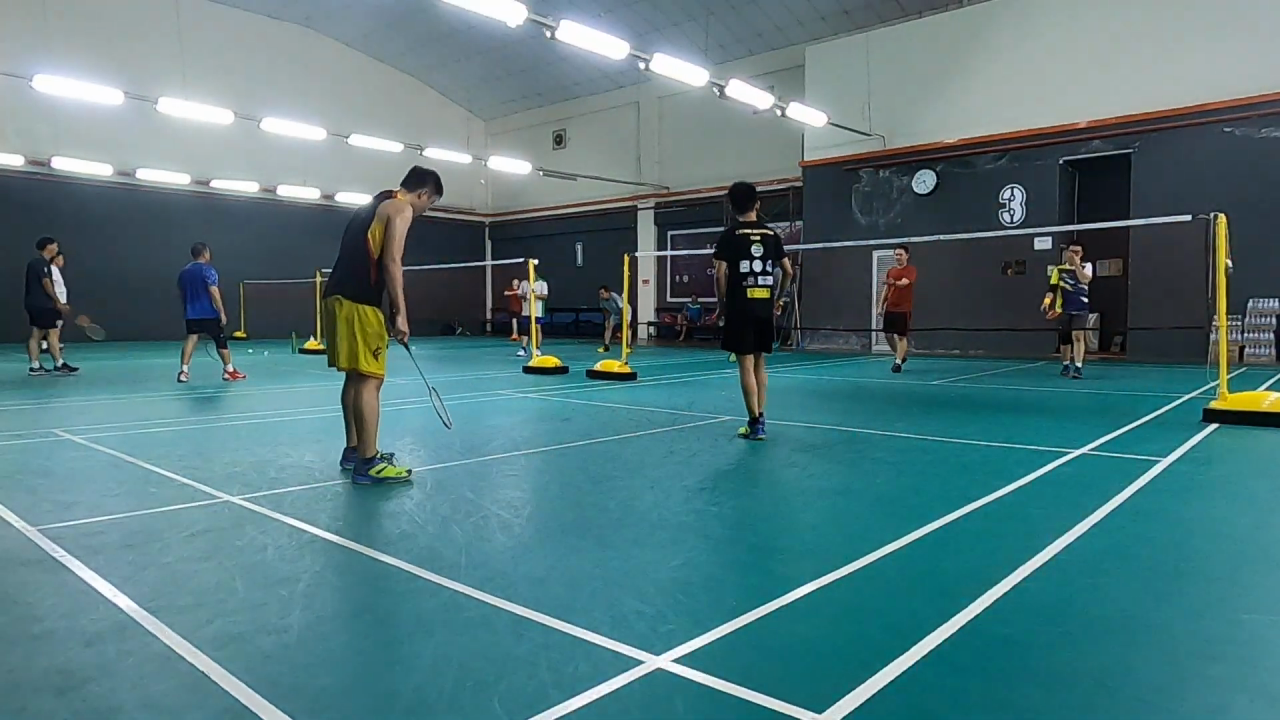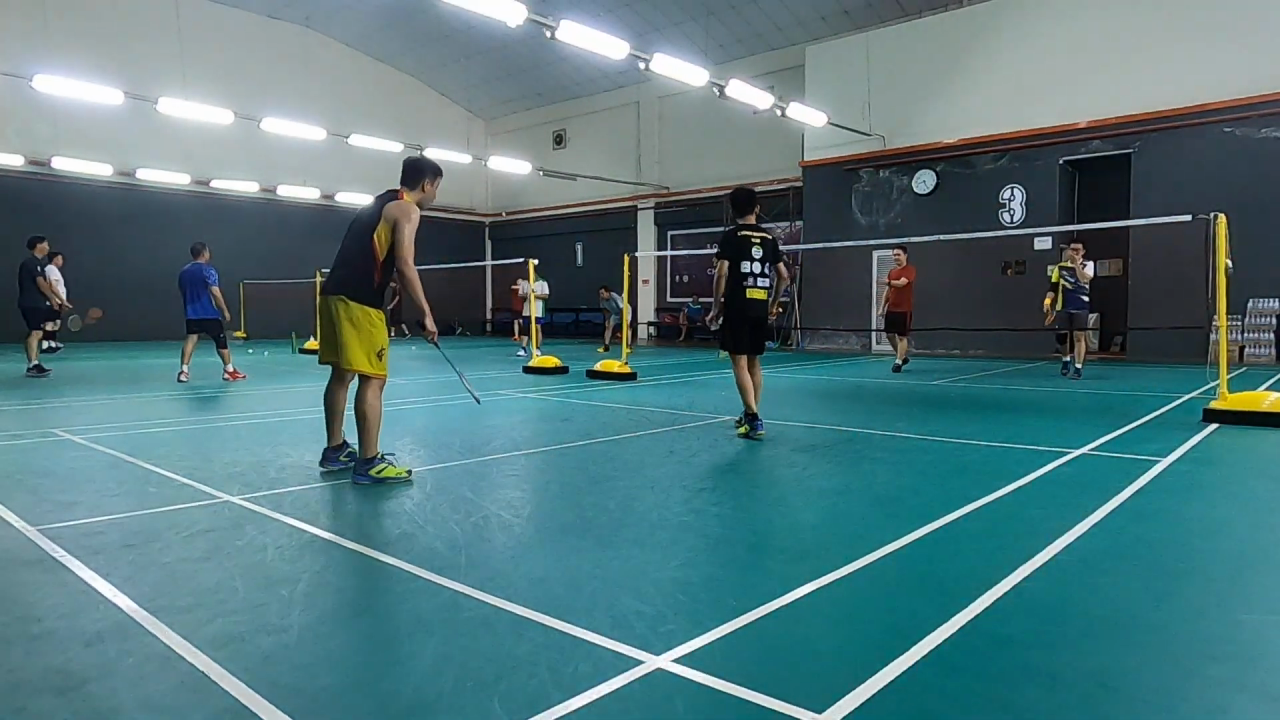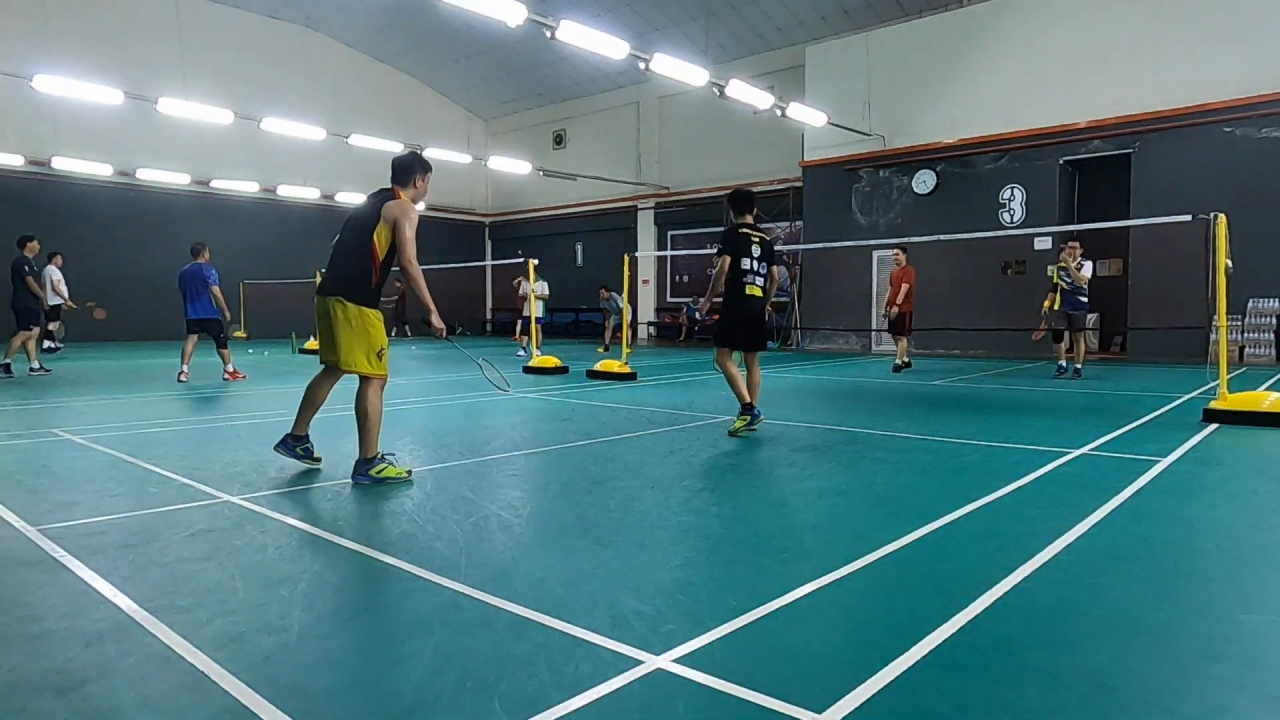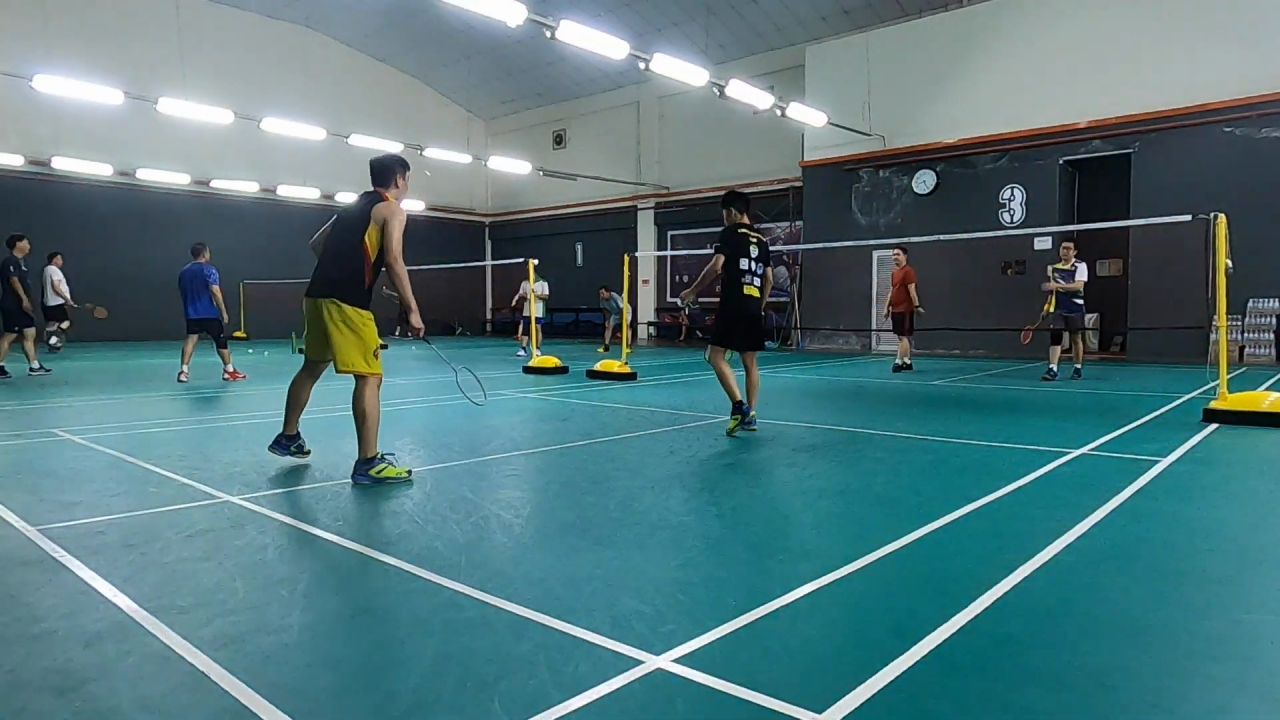
dt=0.2s
person 1, frame 1
left shoulder: (375, 205)
right shoulder: (401, 208)
right elbow: (391, 261)
right wrist: (400, 313)
left hip: (336, 297)
right hip: (358, 302)
left knee: (356, 377)
right knee: (370, 379)
left ankle: (354, 450)
right ankle: (367, 463)
person 1, frame 2
left shoulder: (378, 205)
right shoulder: (407, 209)
right elbow: (404, 265)
right wrist: (426, 314)
left hip: (335, 294)
right hip: (359, 302)
left knee: (341, 374)
right knee: (373, 379)
left ankle: (335, 448)
right ankle: (368, 463)
person 1, frame 3
left shoulder: (370, 204)
right shoulder: (404, 209)
left elbow: (338, 246)
right elbow: (407, 262)
right wrist: (432, 311)
left hip: (329, 295)
right hip: (356, 302)
left knee: (332, 370)
right knee: (373, 378)
left ankle: (296, 438)
right ankle: (368, 463)
person 1, frame 4
left shoulder: (353, 208)
right shoulder: (392, 209)
left elbow: (316, 244)
right elbow: (394, 261)
right wrist: (413, 310)
left hip: (318, 296)
right hip: (348, 304)
left knee: (312, 368)
right knee: (369, 378)
left ankle: (288, 437)
right ankle: (368, 463)
person 2, frame 1
left shoulder: (730, 235)
right shoulder: (771, 235)
left elbow: (720, 274)
right elbow: (788, 272)
left wrist: (721, 303)
right wrist: (778, 299)
left hip: (740, 307)
right hip: (765, 306)
left knee: (746, 365)
right knee: (759, 362)
left ankle: (755, 423)
right ankle: (759, 415)
person 2, frame 2
left shoulder: (731, 236)
right shoulder: (769, 239)
left elbow: (721, 273)
right elbow: (783, 276)
left wrist: (716, 306)
right wrist: (774, 305)
left hip: (738, 308)
right hip: (761, 308)
left knee: (740, 364)
right knee: (754, 362)
left ankle: (753, 418)
right ankle: (750, 415)
person 2, frame 3
left shoulder: (733, 233)
right shoulder: (765, 239)
left elbow: (723, 268)
right elbow: (774, 278)
left wrist: (708, 299)
right wrist: (766, 305)
left hip: (737, 304)
right hip: (757, 305)
left knee: (723, 358)
right knee: (752, 361)
left ankle: (748, 407)
right ankle: (751, 411)
person 2, frame 4
left shoulder: (731, 233)
right shoulder: (761, 240)
left elbow: (716, 266)
right elbow: (768, 279)
left wrist: (693, 290)
left hip: (733, 304)
right hip: (754, 306)
left knee: (717, 356)
right knee: (750, 361)
left ankle: (740, 407)
right ankle: (750, 415)
